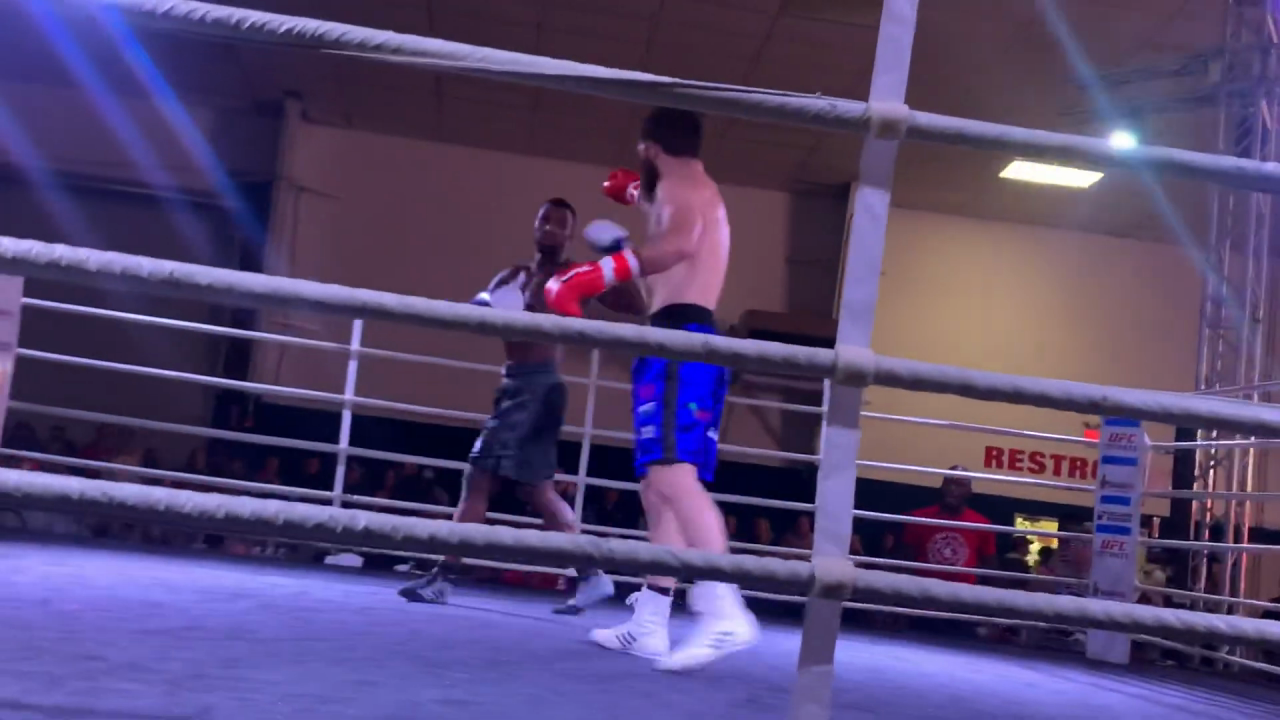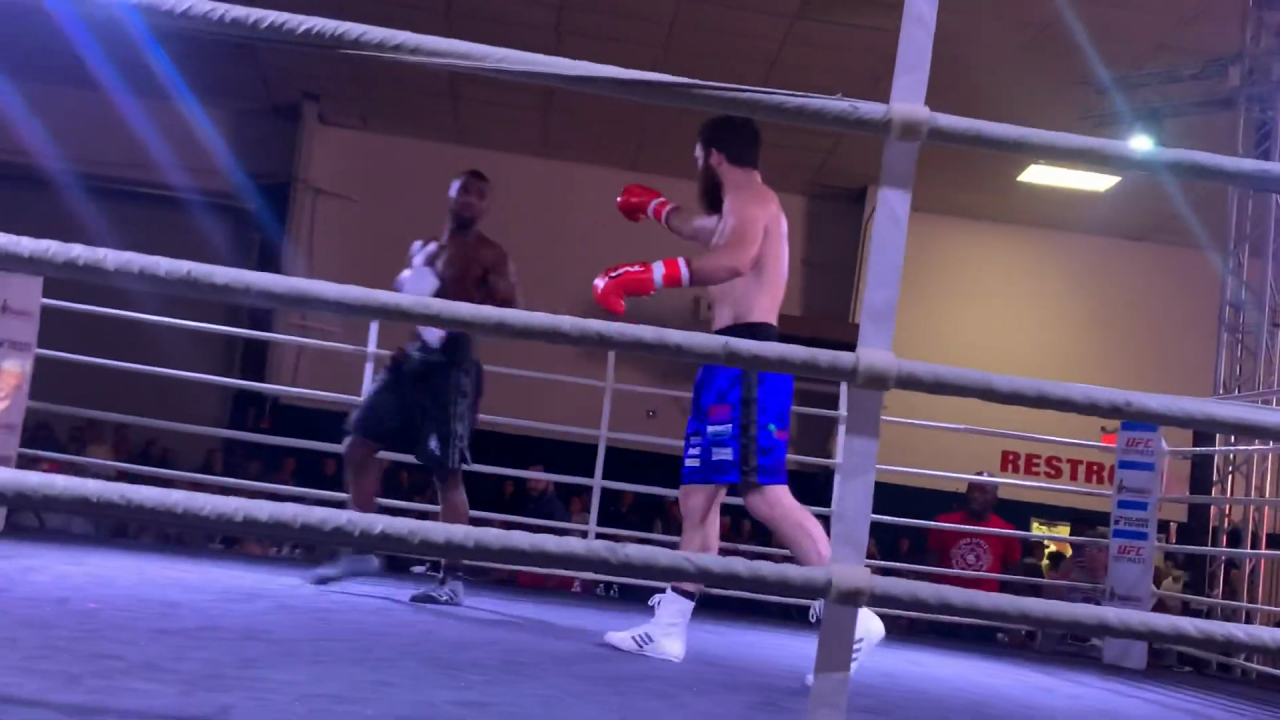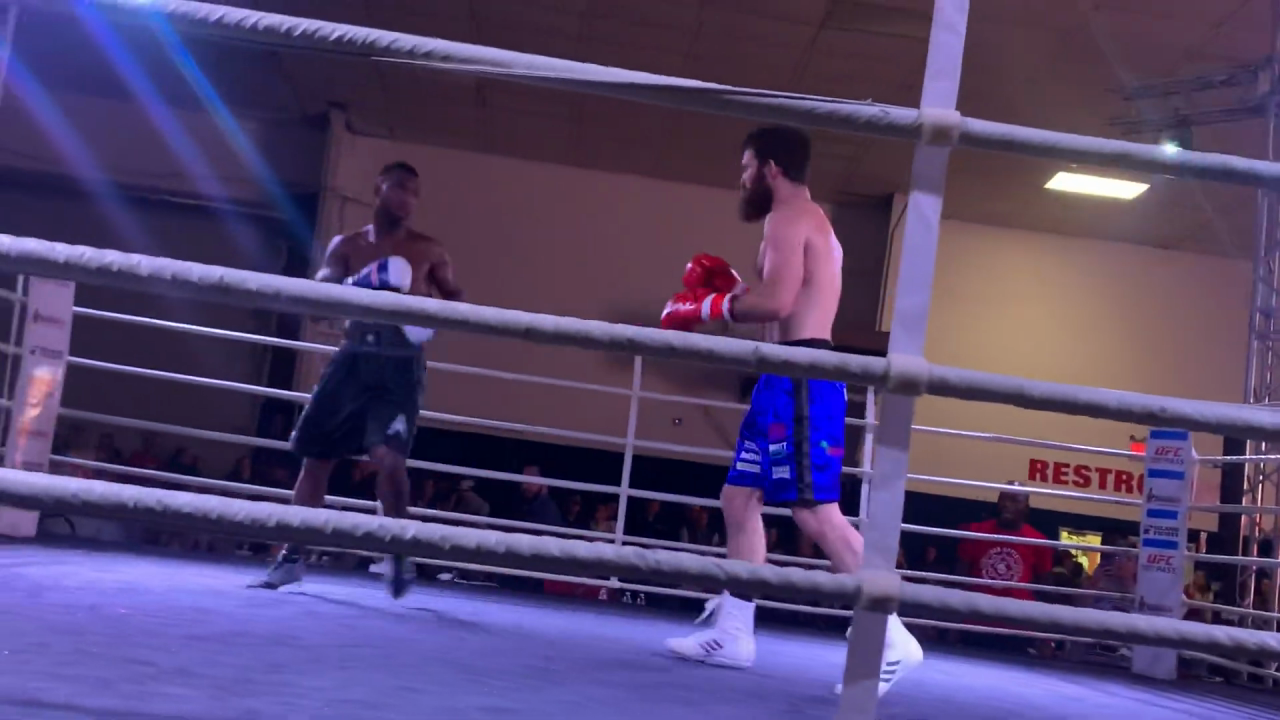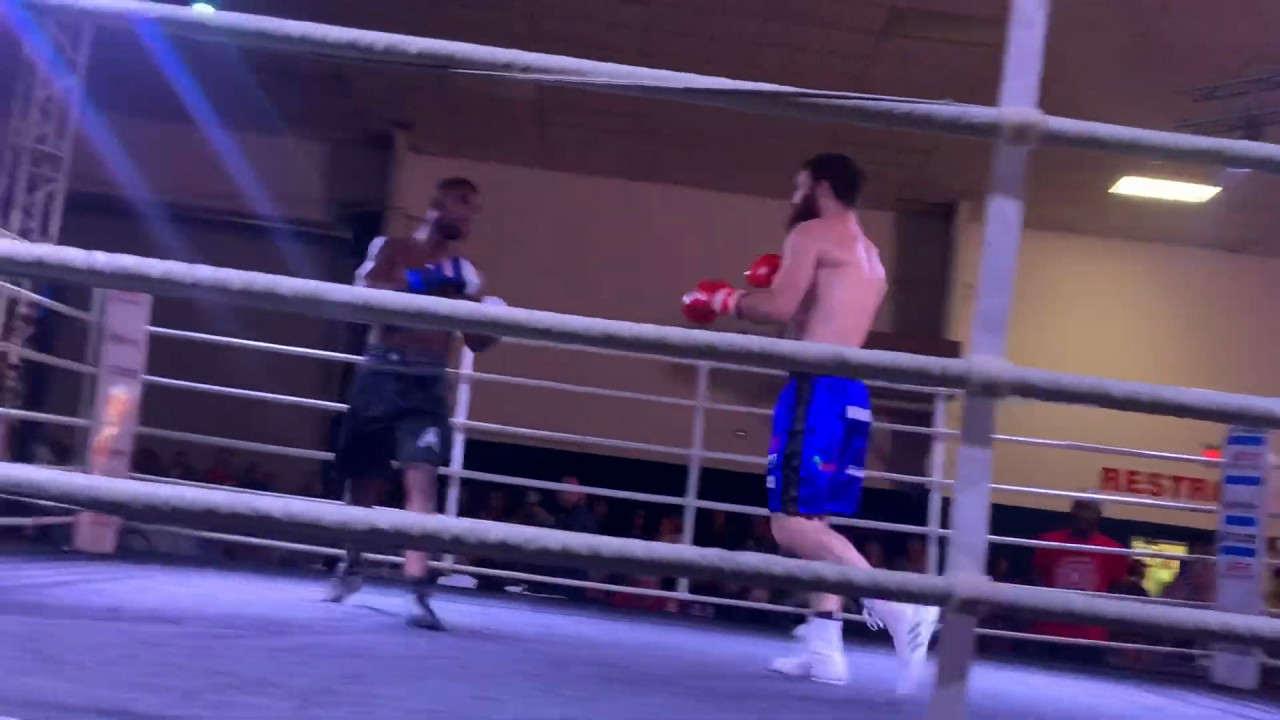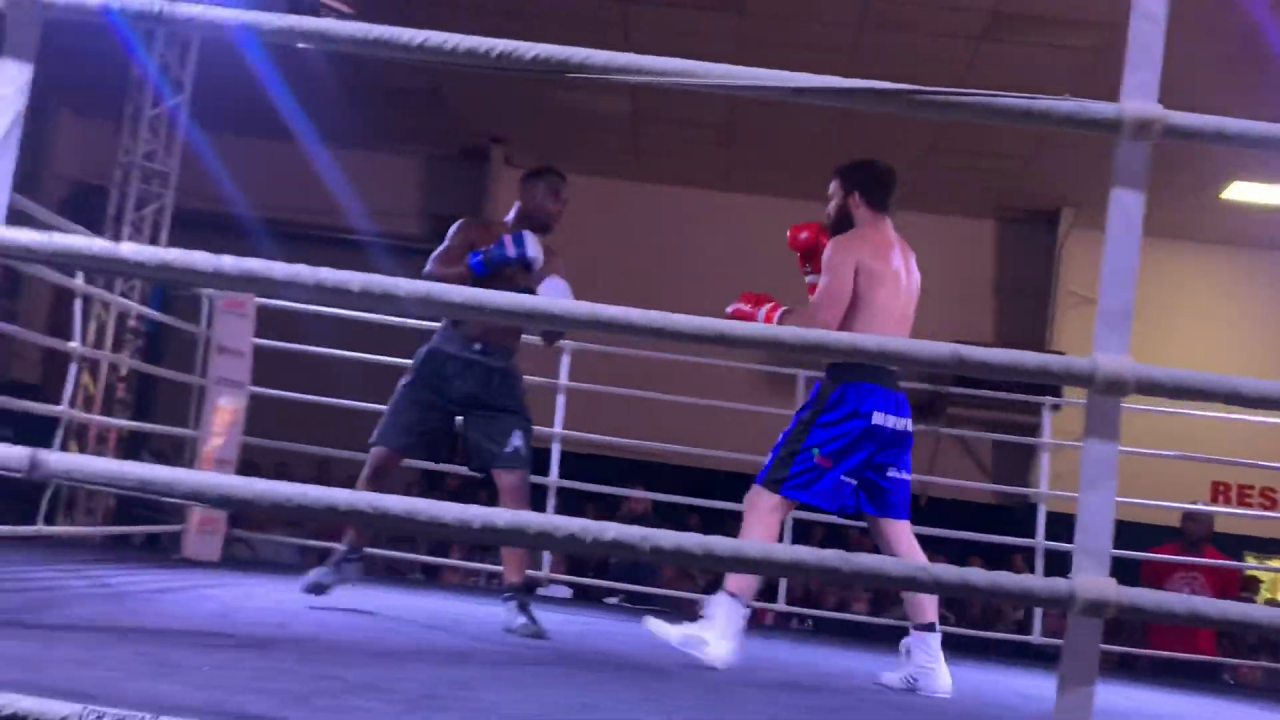
dt=0.3s
person 1, frame 1
left shoulder: (680, 185)
right shoulder: (702, 194)
left elbow: (680, 243)
left wrist: (597, 274)
right wrist: (634, 189)
left hip: (679, 340)
left knee: (670, 476)
right knee: (658, 484)
left ankle: (724, 613)
right ankle: (649, 622)
person 1, frame 2
left shoulder: (749, 198)
right shoulder: (745, 208)
left elbow: (733, 260)
right elbow: (701, 228)
left wrist: (647, 276)
right wrist: (655, 208)
right hip: (731, 364)
left knee: (766, 497)
right knee: (697, 496)
left ankle: (851, 616)
right ankle: (668, 628)
person 1, frame 3
left shoulder: (786, 217)
right shoulder: (816, 226)
left elbow: (774, 305)
left wrist: (703, 306)
right wrist: (724, 282)
left hip: (798, 380)
right hip: (792, 381)
left knee: (817, 513)
right knee: (740, 496)
left ankle: (891, 640)
right ankle: (732, 628)
person 1, frame 4
left shoulder: (812, 234)
right shoulder: (868, 257)
left elbow: (776, 308)
left wrist: (720, 299)
right wrist: (783, 282)
left hip: (817, 388)
right hip: (851, 394)
left knee: (795, 526)
right knee: (799, 521)
left ankle: (904, 613)
right ankle: (824, 648)
person 1, frame 5
left shoulder: (848, 246)
right shoulder: (906, 258)
left elbow: (824, 320)
left wrist: (761, 312)
right wrist: (819, 266)
left hip: (850, 394)
right hip: (890, 402)
left knee: (765, 504)
right knee: (894, 530)
left ankle: (719, 631)
right ankle: (928, 660)
person 2, frame 1
right shoulder: (512, 276)
left elbow: (633, 302)
right elbow: (475, 308)
right wrist: (487, 304)
left hip: (536, 384)
right hip: (517, 383)
left knee: (477, 478)
right knee: (540, 492)
left ankle: (445, 577)
right ankle: (592, 577)
person 2, frame 2
left shoulder: (490, 254)
right shoulder: (422, 249)
left elbow: (508, 313)
right elbow: (402, 299)
right wrist: (405, 289)
left hip: (453, 369)
right hip: (412, 361)
left knee: (445, 475)
right knee: (356, 449)
left ankle: (453, 578)
right ankle: (359, 550)
person 2, frame 3
left shoulder: (428, 250)
right shoulder: (347, 245)
left elbow: (457, 302)
right wrist: (359, 284)
left hip: (400, 364)
right hip: (351, 359)
left knee: (387, 462)
right knee: (315, 461)
right ankle: (291, 559)
person 2, frame 4
left shoulder: (466, 272)
right shoulder: (389, 248)
left elbow: (477, 340)
right elbow: (363, 292)
right wrist: (422, 280)
left hip: (425, 386)
right hip: (377, 378)
left knee: (419, 479)
right knee: (361, 484)
left ankle: (419, 591)
right ankle: (352, 568)
person 2, frame 5
left shoulder: (545, 260)
right shoulder: (470, 232)
left elbow: (550, 327)
right elbow: (432, 278)
right wrist: (483, 261)
left hip: (498, 375)
right hip: (447, 361)
left knee: (513, 484)
right knee: (382, 459)
left ankle: (516, 600)
right ankle: (350, 553)
